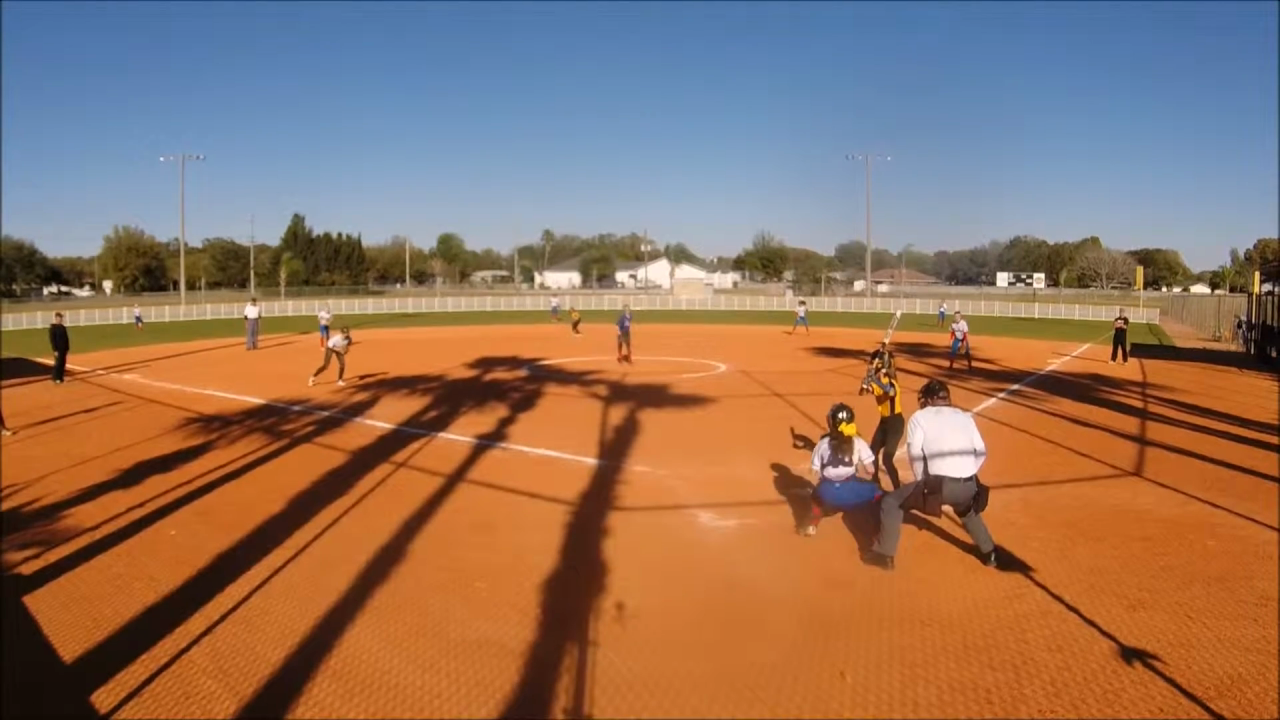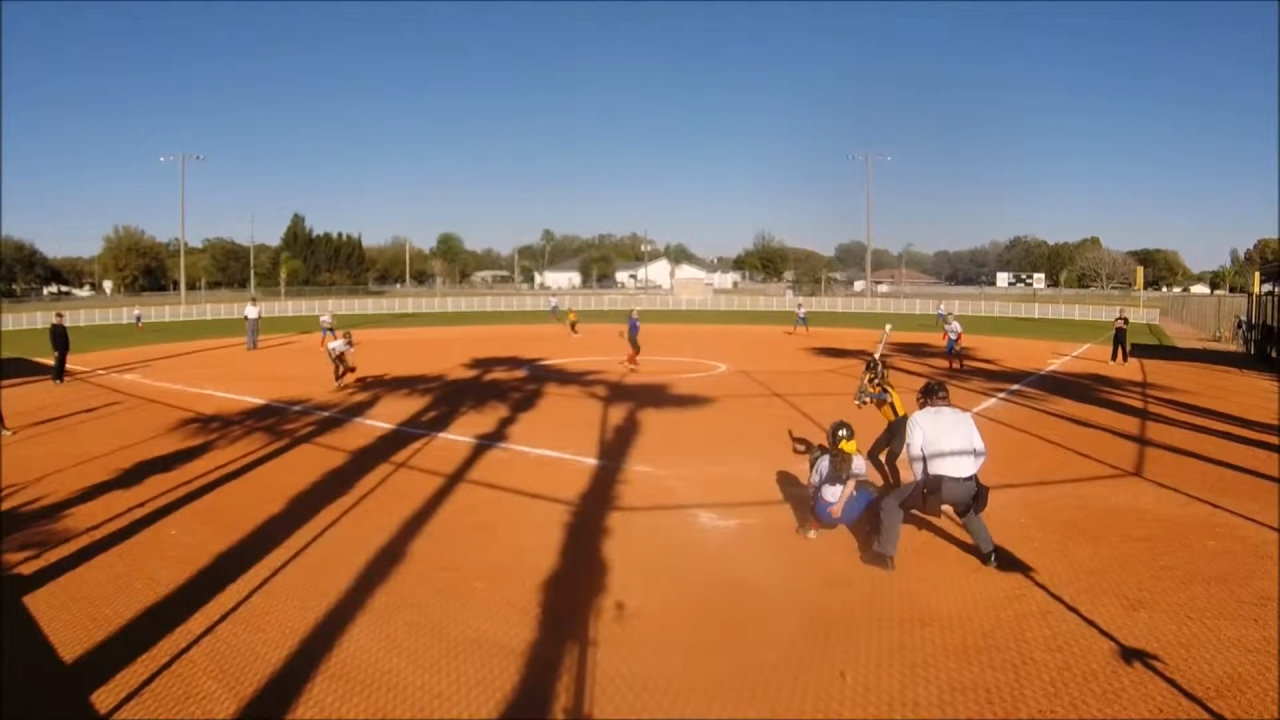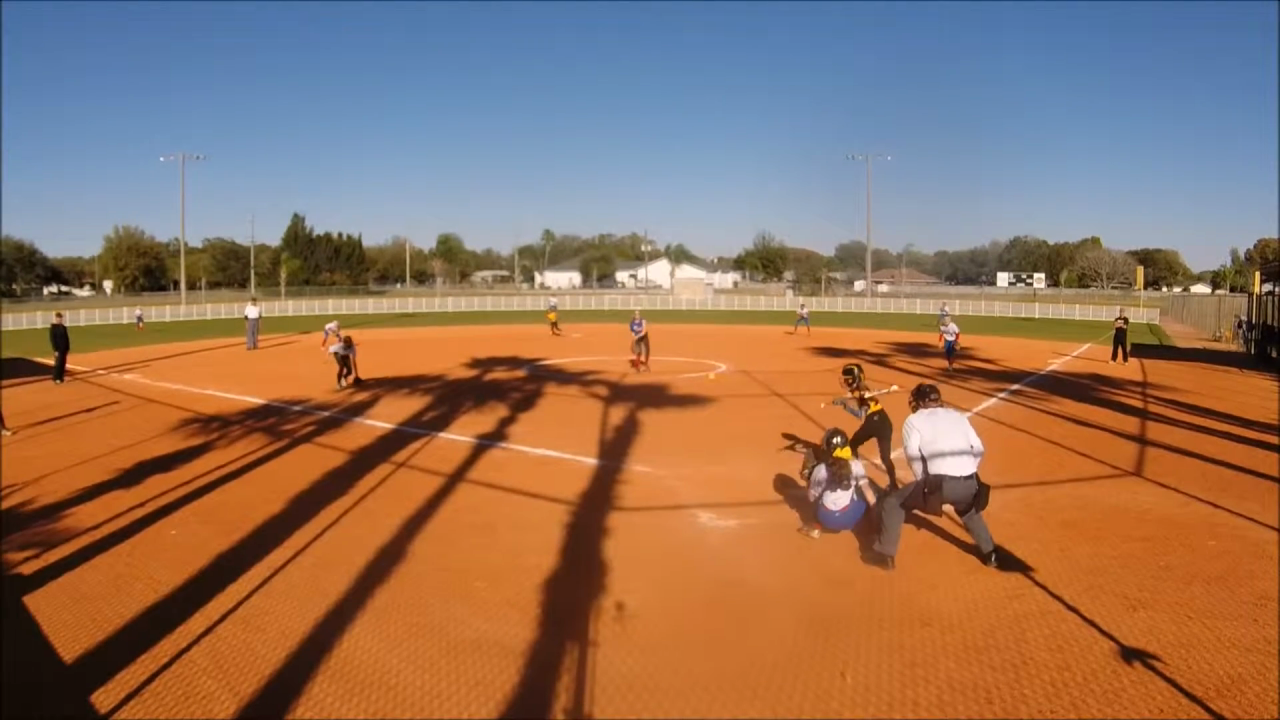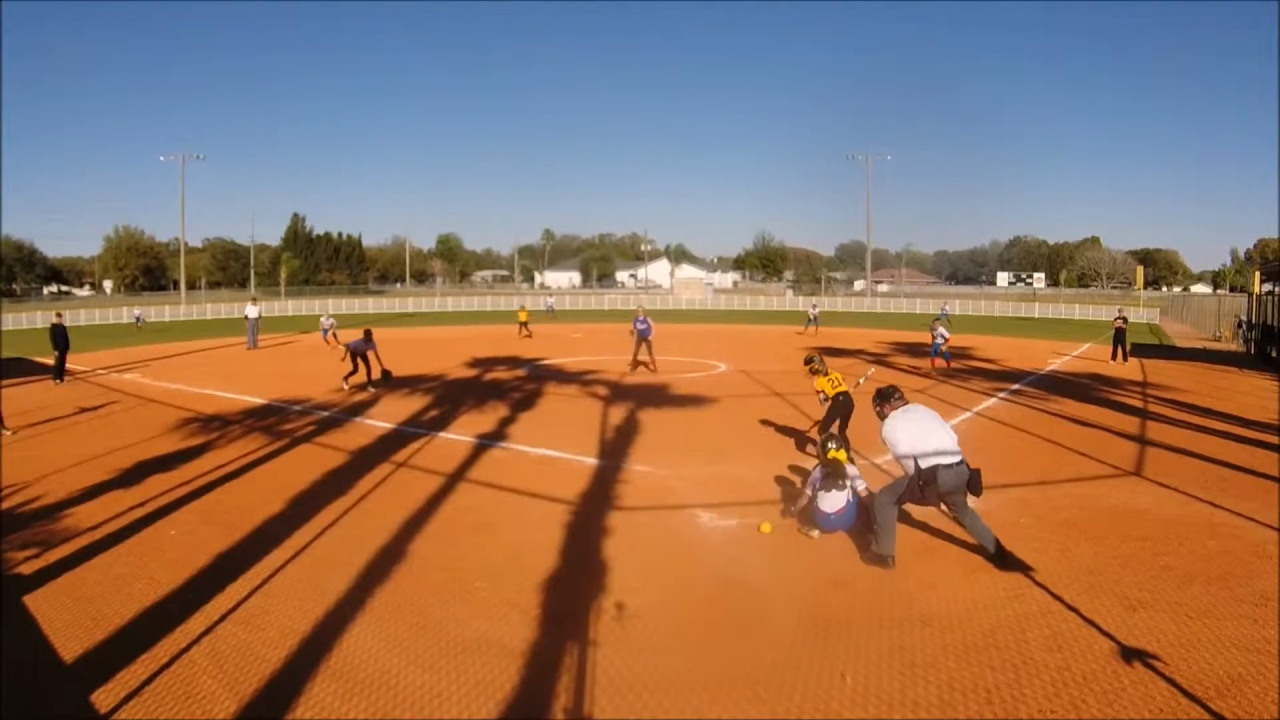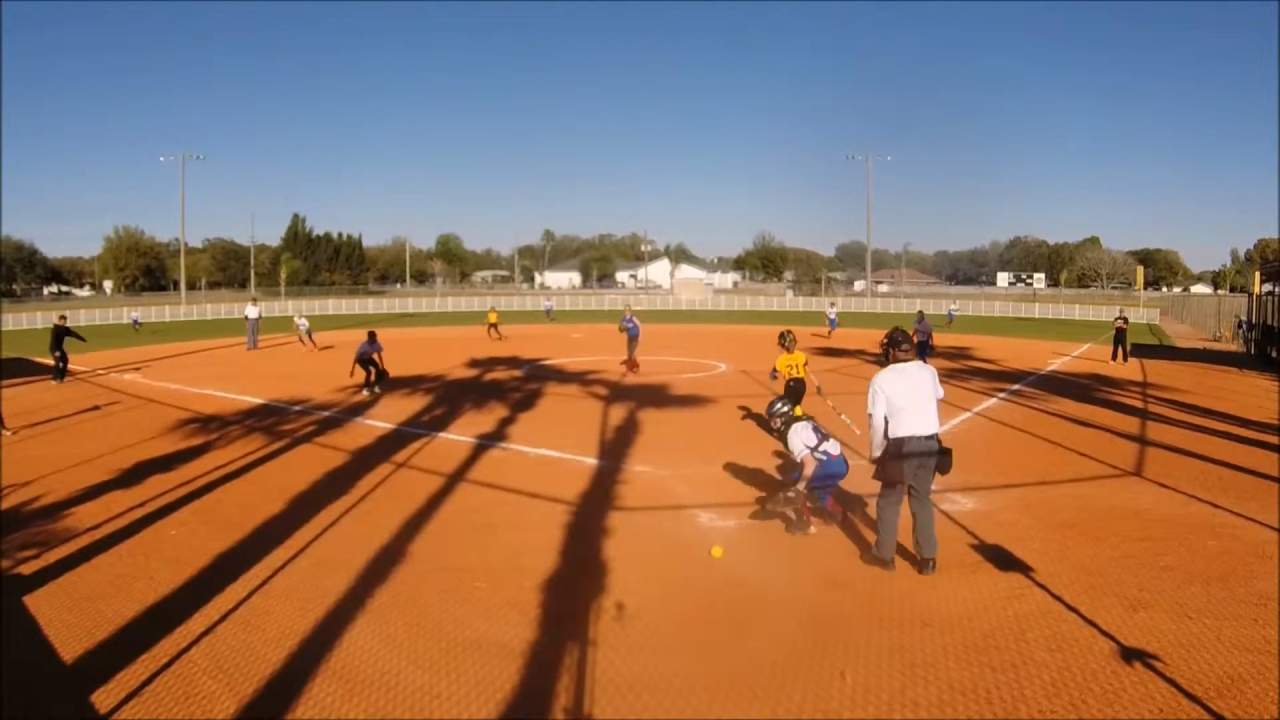
dt=0.5s
person 1, frame 1
left shoulder: (920, 417)
right shoulder: (965, 417)
left elbow: (915, 453)
right elbow: (981, 452)
left wrist: (922, 482)
left hip: (939, 484)
right hip: (969, 486)
left knee: (890, 502)
right knee: (967, 510)
left ankle: (884, 555)
right ankle: (989, 554)
person 1, frame 2
left shoulder: (919, 417)
right shoulder: (964, 417)
left elbow: (914, 453)
right elbow: (981, 451)
left wrist: (923, 481)
left hip: (938, 484)
right hip: (968, 486)
left knee: (890, 503)
right knee: (967, 510)
left ankle: (884, 555)
right ankle: (989, 554)
person 1, frame 3
left shoulder: (914, 420)
right shoulder: (958, 416)
left elbow: (912, 455)
right elbow: (978, 449)
left wrist: (924, 482)
left hip: (939, 483)
right hip: (969, 484)
left knee: (892, 503)
right knee: (968, 509)
left ankle: (885, 554)
right ankle: (989, 553)
person 1, frame 4
left shoulder: (889, 426)
right shoulder: (924, 410)
left elbow: (906, 458)
right elbow: (953, 439)
left wrist: (920, 480)
left hip: (933, 474)
right hip: (960, 470)
left knee: (883, 500)
right knee: (960, 508)
left ankle: (883, 554)
right ankle: (995, 550)
person 1, frame 5
left shoulder: (882, 378)
right shoulder: (928, 371)
left elbow: (877, 421)
left wrist: (876, 452)
left hip: (902, 446)
right hip: (930, 445)
left knee: (889, 500)
right knee: (922, 500)
left ankle: (884, 555)
right ankle: (926, 558)
